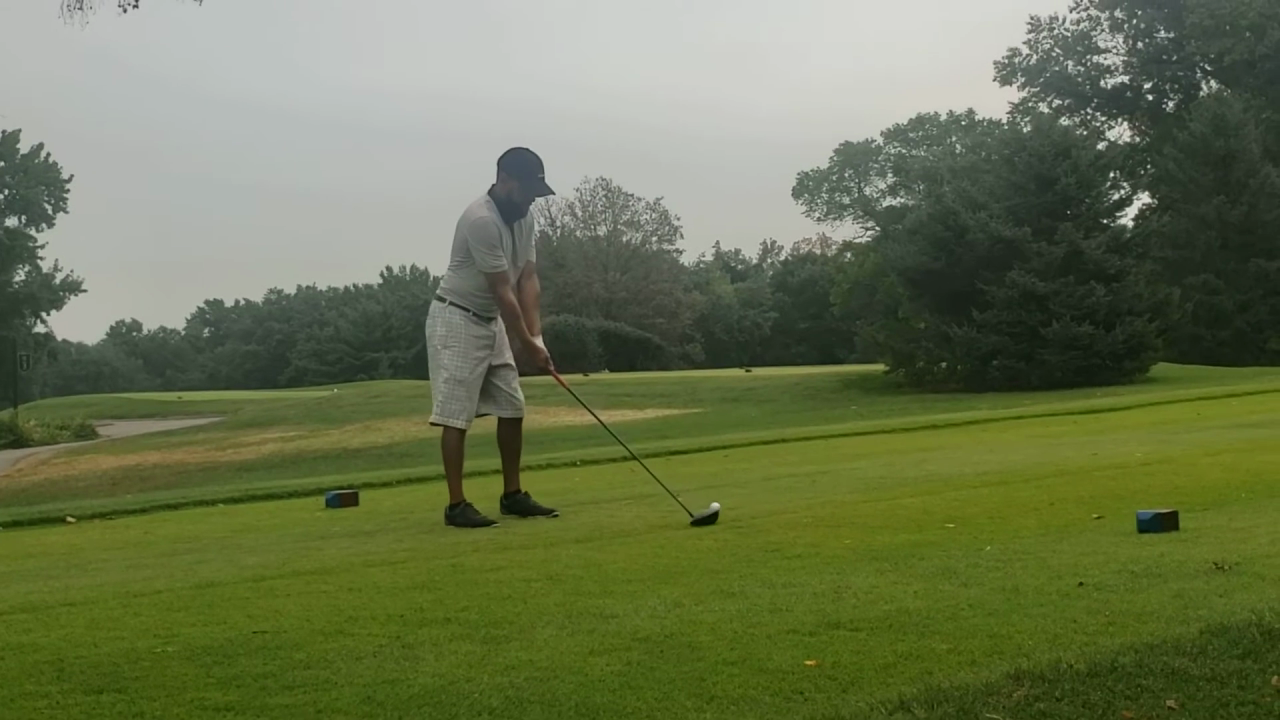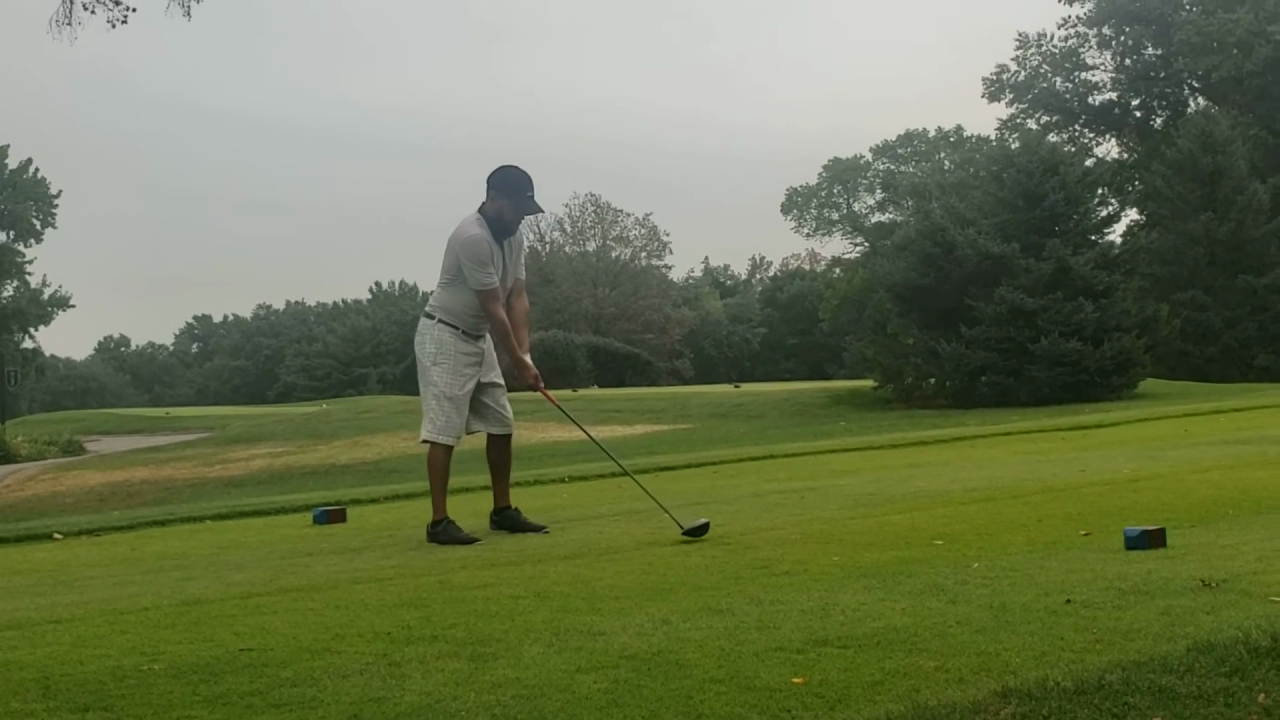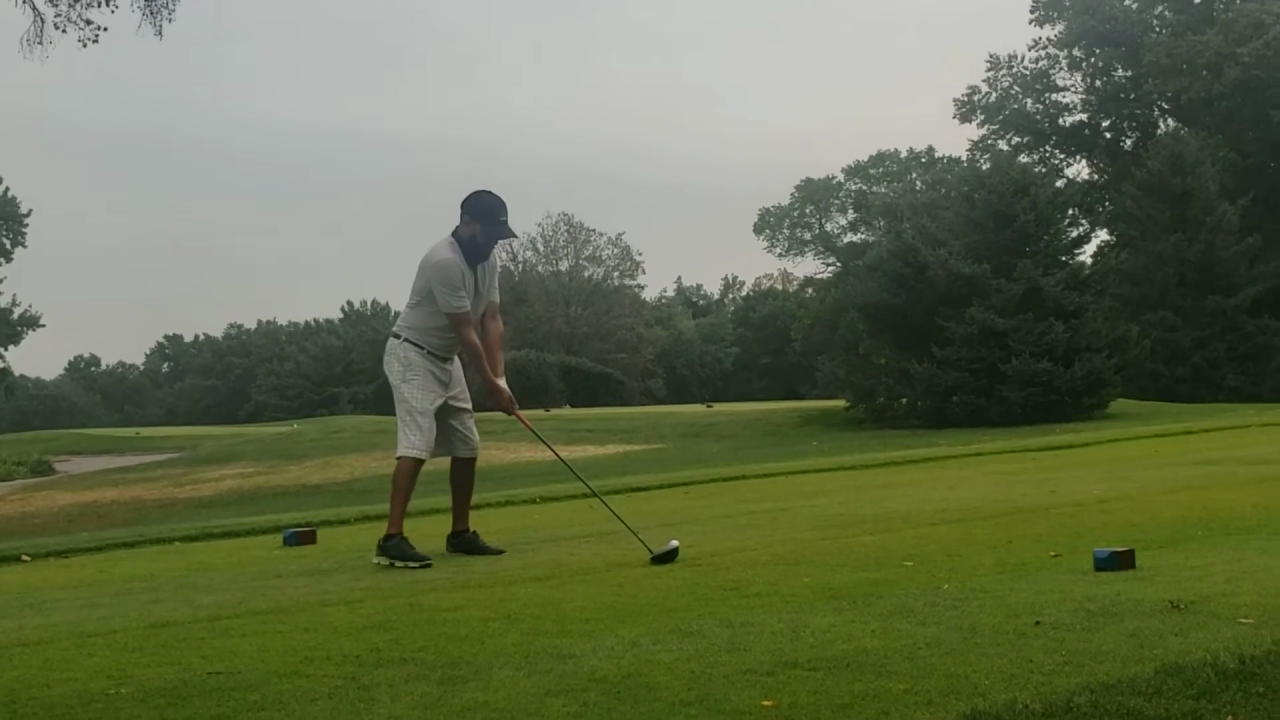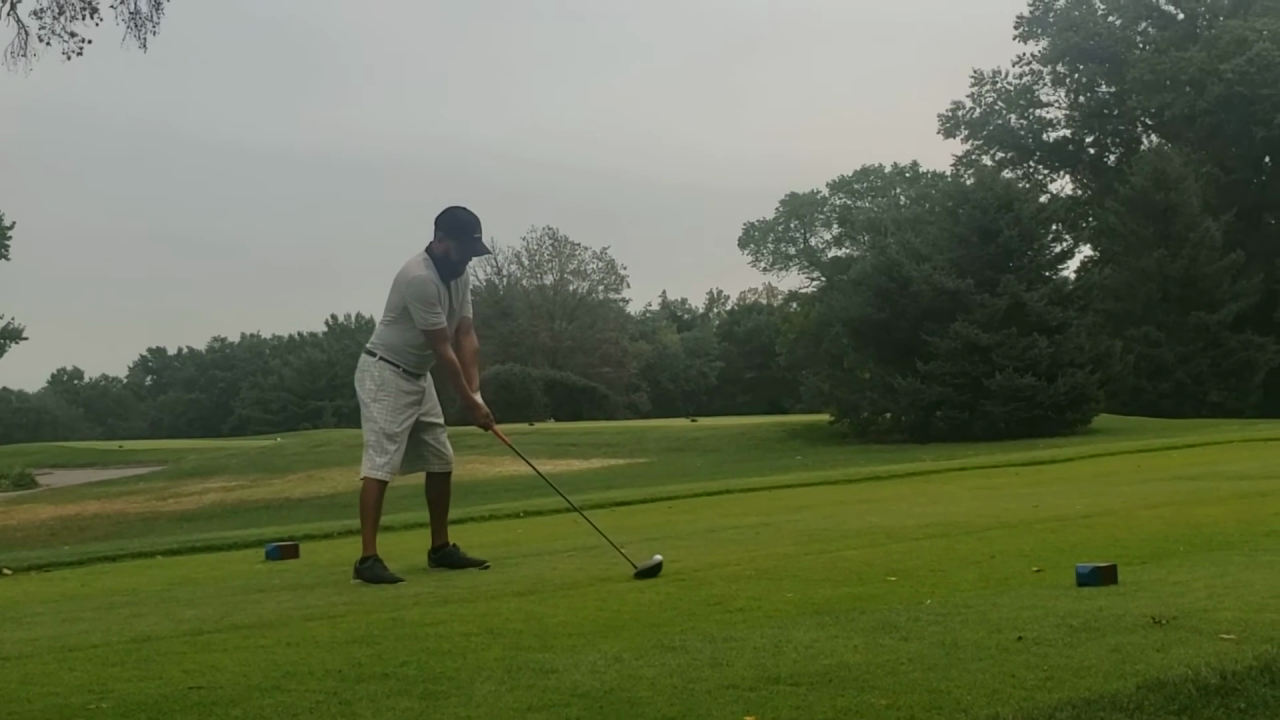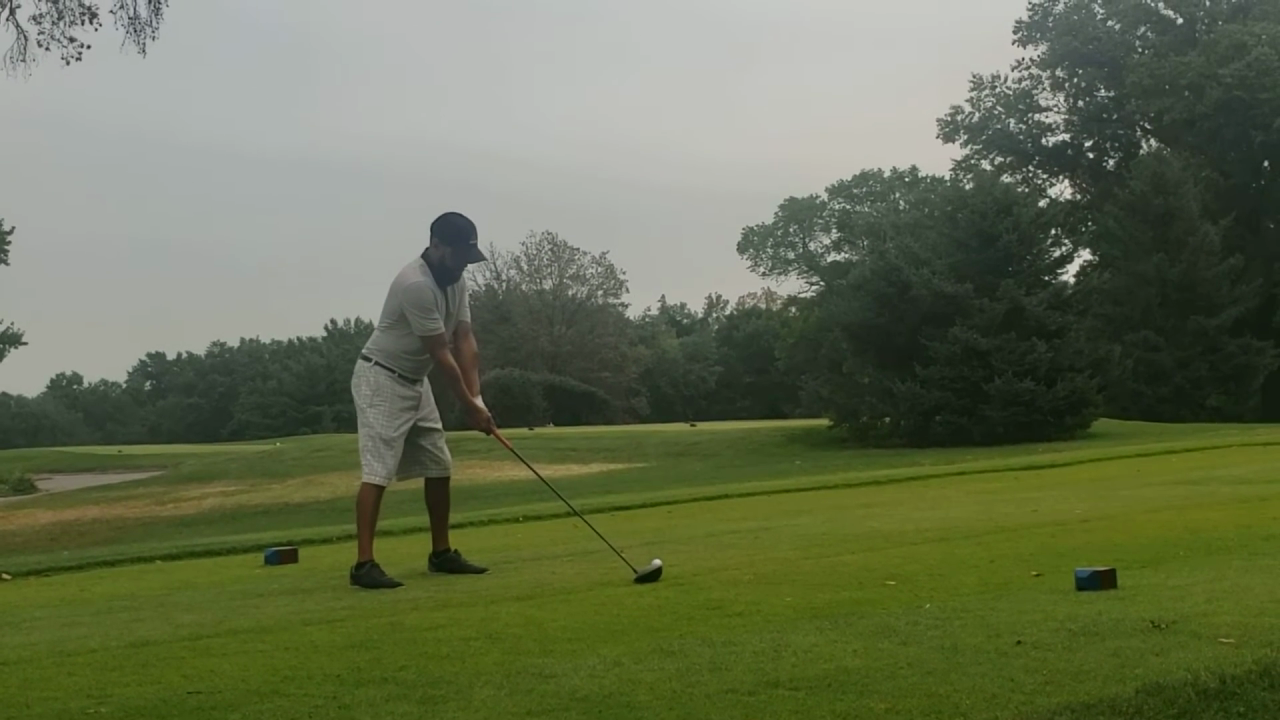
dt=1s
person 1, frame 1
left shoulder: (524, 218)
right shoulder: (481, 220)
left elbow: (527, 279)
right elbow: (502, 291)
left wrist: (536, 336)
right wrist: (528, 345)
left hip: (491, 322)
right hip: (457, 320)
left knee: (512, 408)
right knee: (456, 413)
left ankle: (512, 495)
right ankle: (456, 504)
person 1, frame 2
left shoulder: (514, 237)
right shoulder: (472, 237)
left elbow: (517, 298)
right elbow: (493, 309)
left wrist: (525, 354)
right wrist: (519, 363)
left hip: (478, 339)
right hip: (445, 337)
left knee: (501, 425)
right knee: (445, 430)
left ankle: (503, 510)
right ankle: (439, 521)
person 1, frame 3
left shoulder: (487, 261)
right shoulder: (444, 261)
left elbow: (491, 322)
right elbow: (466, 332)
left wrist: (500, 378)
right wrist: (492, 387)
left hip: (445, 360)
right hip: (412, 357)
left knee: (466, 446)
right knee: (416, 446)
left ankle: (460, 533)
right ankle: (392, 538)
person 1, frame 4
left shoulder: (459, 275)
right shoulder: (419, 278)
left elbow: (466, 337)
right elbow: (442, 348)
left wrist: (476, 393)
right wrist: (469, 403)
left hip: (418, 376)
right hip: (385, 374)
left knee: (440, 461)
right knee: (381, 464)
left ankle: (440, 547)
right ankle: (368, 559)
person 1, frame 5
left shoulder: (456, 280)
right shoulder: (415, 284)
left elbow: (464, 342)
right elbow: (441, 353)
left wrist: (477, 398)
right wrist: (469, 407)
left hip: (415, 382)
right hip: (381, 380)
left knee: (438, 466)
right knee: (378, 470)
left ankle: (442, 552)
right ankle: (364, 563)
